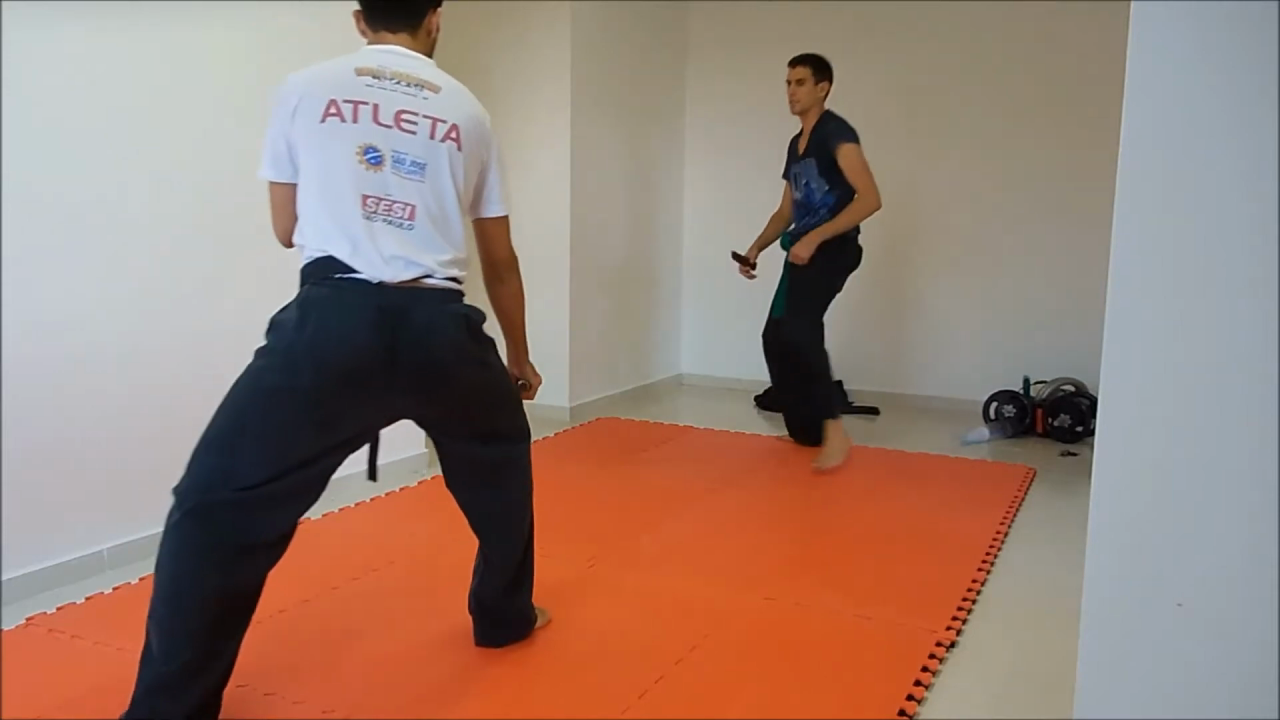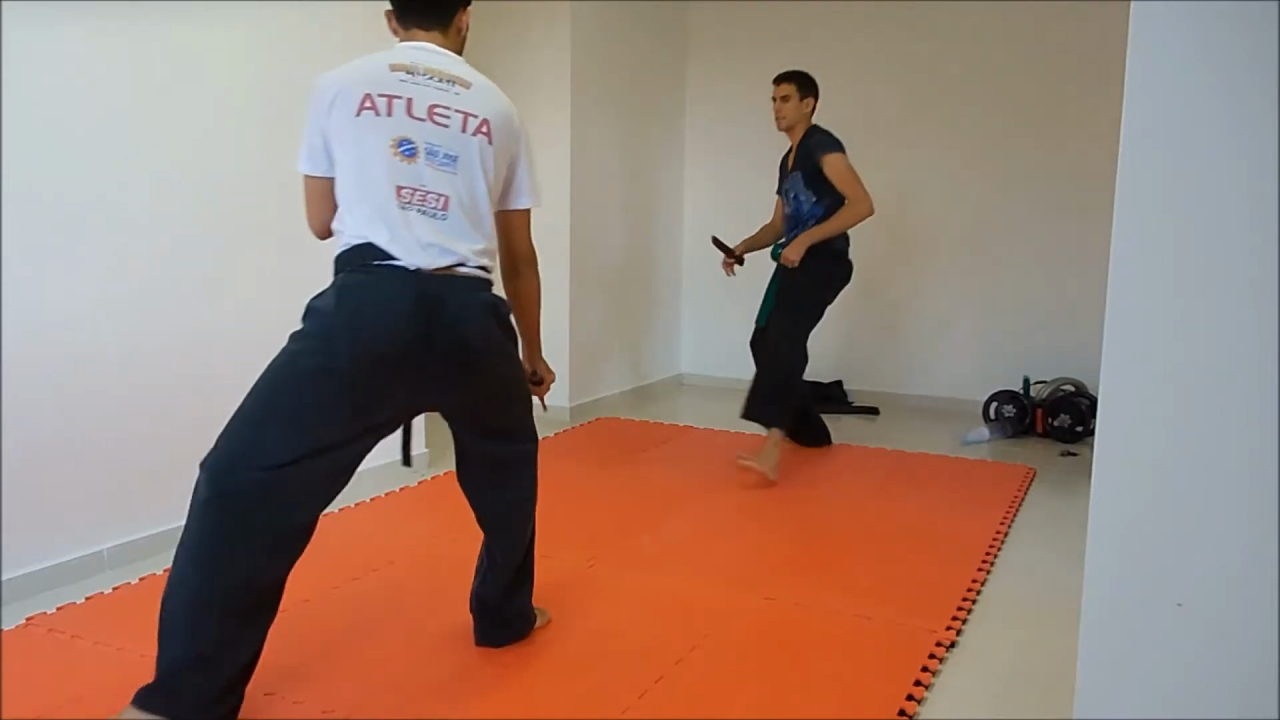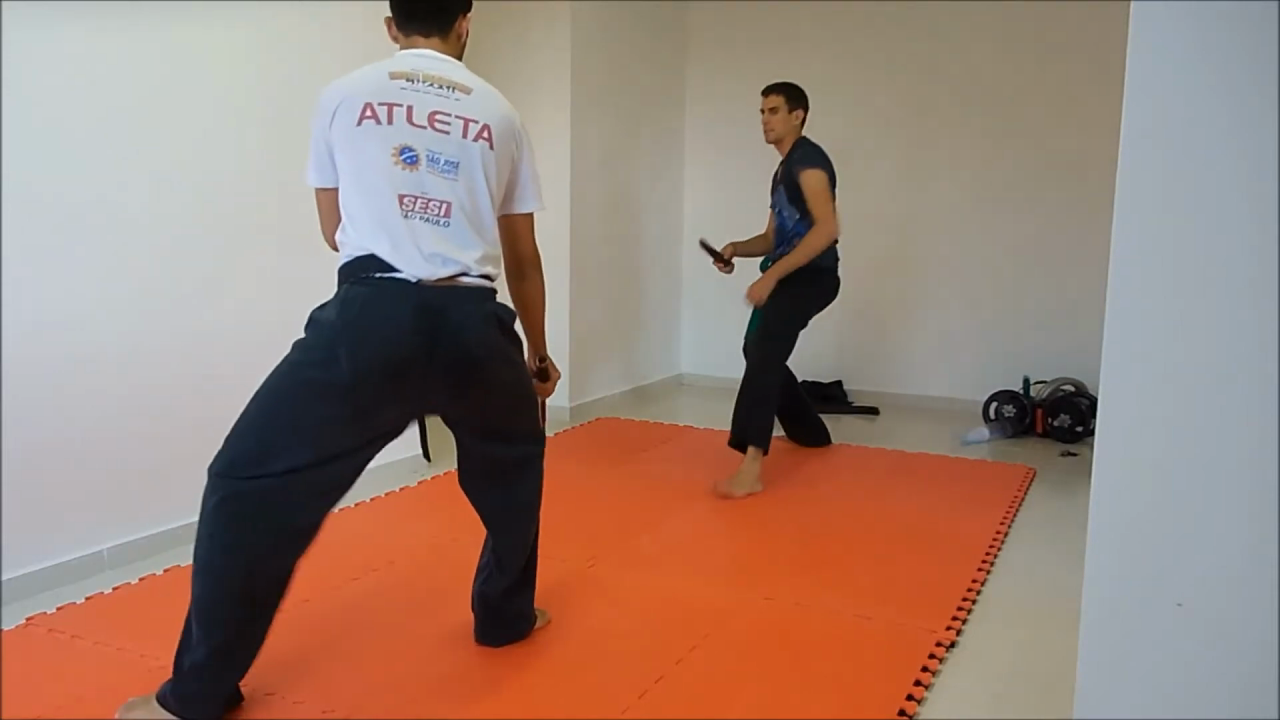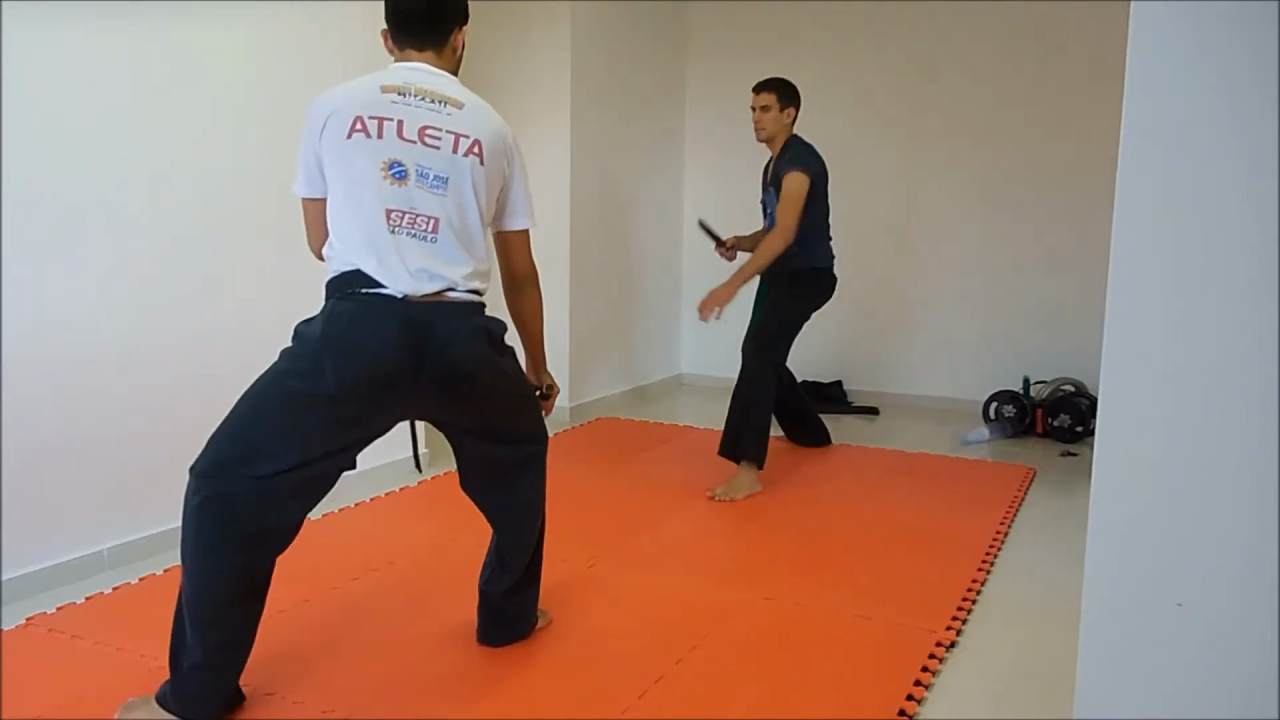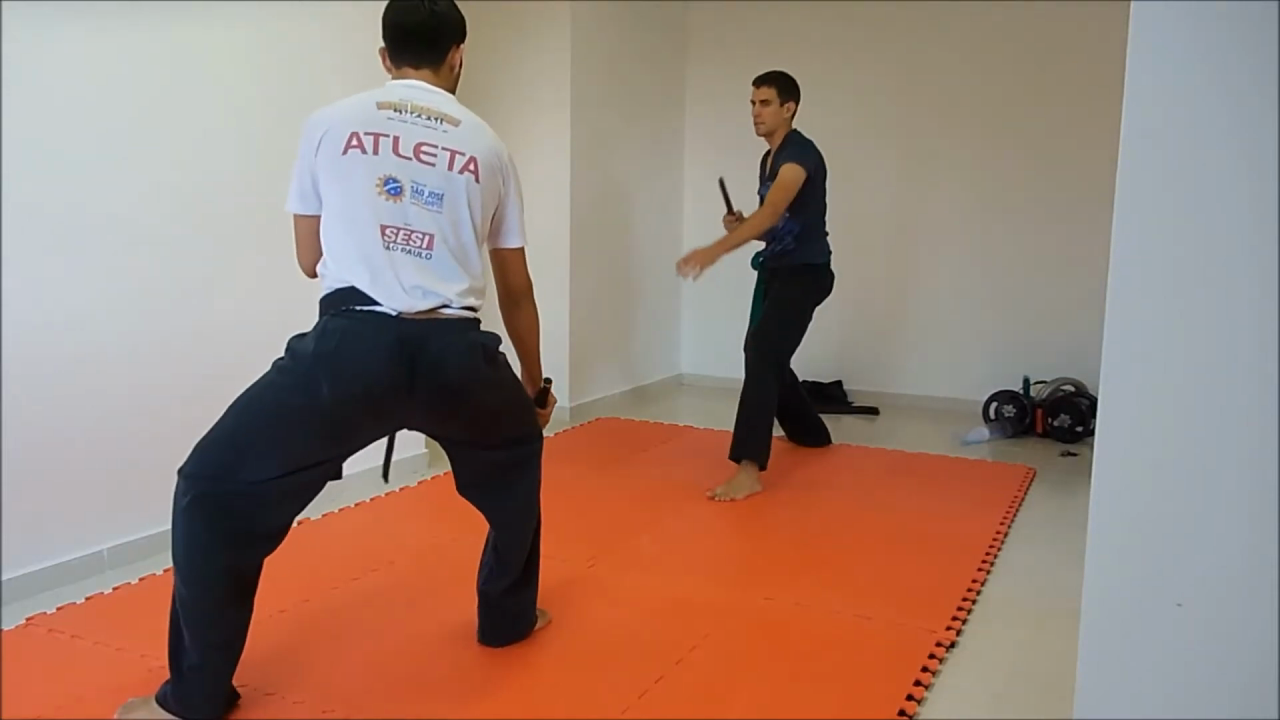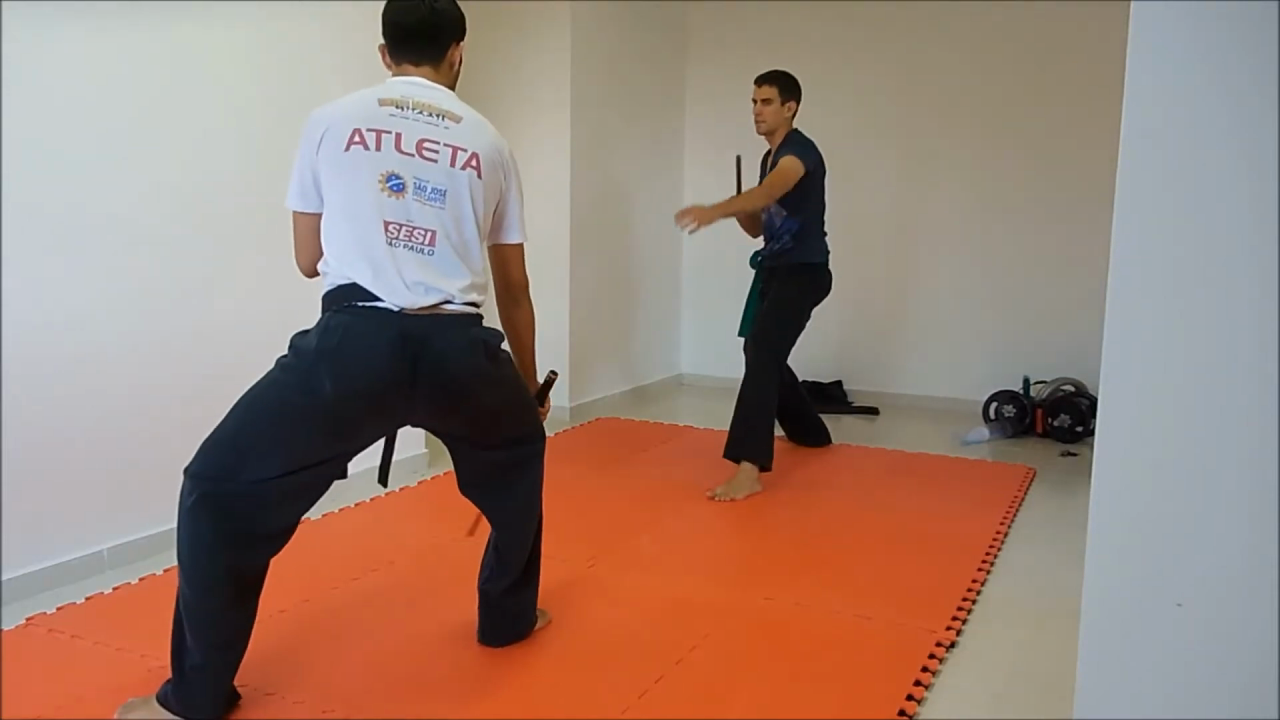
dt=0.2s
person 1, frame 1
left shoulder: (306, 88)
right shoulder: (466, 110)
left elbow: (287, 228)
right elbow: (500, 262)
right wrist: (519, 358)
left hip: (335, 321)
right hip: (436, 327)
left knee: (218, 503)
right knee: (499, 453)
right ankle: (504, 615)
person 1, frame 2
left shoulder: (342, 84)
right shoulder: (496, 106)
left elbow: (322, 221)
right elbow: (518, 255)
right wrist: (530, 353)
left hip: (368, 309)
right hip: (466, 315)
left knee: (248, 481)
right knee: (507, 456)
right ankle: (505, 614)
person 1, frame 3
left shoulder: (346, 95)
right shoulder: (498, 113)
right elbow: (523, 259)
right wrist: (538, 355)
left hip: (369, 317)
right hip: (468, 322)
left knee: (253, 485)
right knee: (513, 458)
right ankle: (507, 613)
person 1, frame 4
left shoulder: (334, 107)
right shoulder: (491, 127)
left elbow: (322, 242)
right elbow: (520, 274)
right wrist: (537, 368)
left hip: (356, 332)
right hip: (456, 337)
left knee: (230, 486)
right knee: (517, 454)
right ankle: (509, 614)
person 1, frame 5
left shoulder: (330, 123)
right shoulder: (486, 144)
left elbow: (311, 260)
right elbow: (516, 289)
right wrist: (533, 384)
left hip: (352, 346)
right hip: (451, 353)
left knee: (216, 489)
right knee: (513, 455)
right ankle: (509, 615)
person 1, frame 6
left shoulder: (332, 121)
right shoulder: (487, 141)
left elbow: (309, 259)
right elbow: (513, 287)
right wrist: (529, 383)
left hip: (355, 343)
right hip: (454, 350)
left knee: (221, 489)
right knee: (516, 453)
right ankle: (509, 614)
person 2, frame 1
left shoulder: (837, 134)
right shoulder: (796, 144)
left elbow: (869, 199)
left wrist: (815, 238)
right wrist: (757, 247)
left hip: (831, 249)
right hip: (802, 252)
left knee: (797, 326)
right knee: (777, 337)
left ankle: (831, 425)
right ankle: (806, 429)
person 2, frame 2
left shoulder: (822, 146)
right shoulder: (788, 159)
left elbow: (862, 205)
left wrist: (805, 240)
right wrist: (743, 247)
left hip: (822, 260)
right hip: (796, 260)
left knee: (783, 334)
right knee: (766, 342)
left ankle: (774, 442)
right ankle: (809, 433)
person 2, frame 3
left shoulder: (808, 160)
right shoulder: (782, 169)
left elbow: (827, 229)
left wrist: (773, 273)
right wrist: (736, 248)
left hip: (811, 277)
right hip: (786, 277)
left knee: (764, 350)
right knee: (761, 352)
left ankle: (751, 465)
right ankle: (810, 432)
person 2, frame 4
left shoulder: (799, 160)
right shoulder: (773, 166)
left elbow: (785, 233)
left wrist: (731, 284)
right wrist: (739, 242)
left hip: (807, 275)
right hip: (784, 275)
left knee: (759, 354)
right knee: (761, 356)
left ankle: (748, 471)
right ankle: (810, 432)
person 2, frame 5
left shoulder: (799, 154)
right shoulder: (768, 159)
left elbow: (771, 214)
left wrist: (716, 249)
right wrist: (739, 226)
left hip: (805, 272)
right hip: (777, 271)
left knee: (762, 353)
right knee: (765, 355)
left ankle: (749, 470)
right ankle: (810, 432)
person 2, frame 6
left shoulder: (799, 151)
right shoulder: (769, 157)
left elbow: (765, 194)
left wrist: (714, 211)
right wrist: (743, 216)
left hip: (803, 272)
right hip: (776, 270)
left knee: (761, 354)
right knee: (764, 355)
left ankle: (749, 470)
right ankle: (810, 432)
